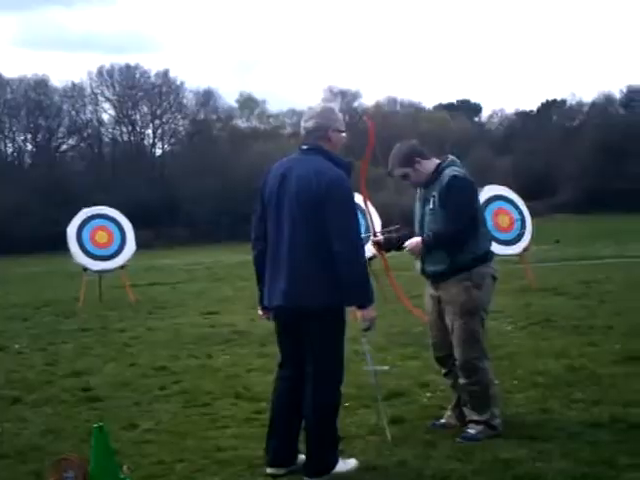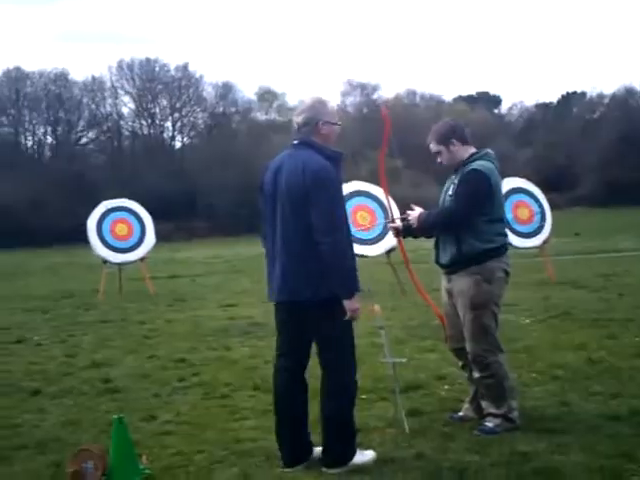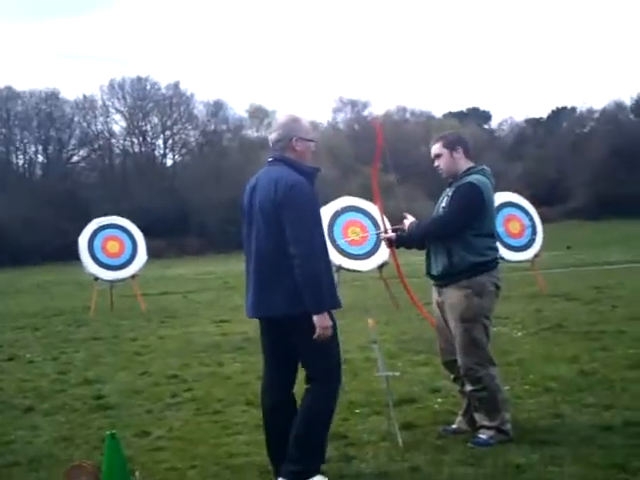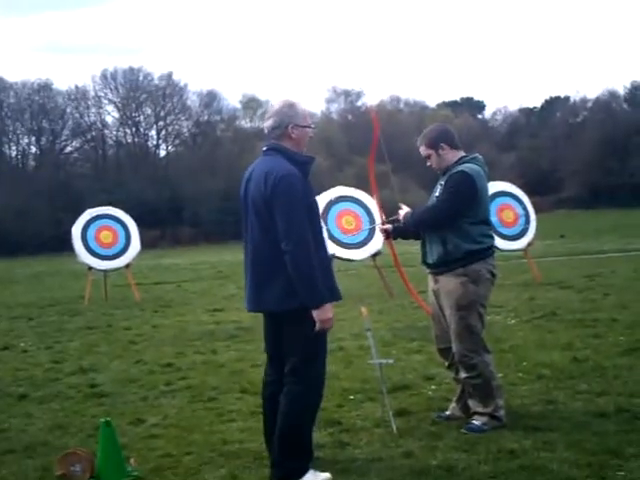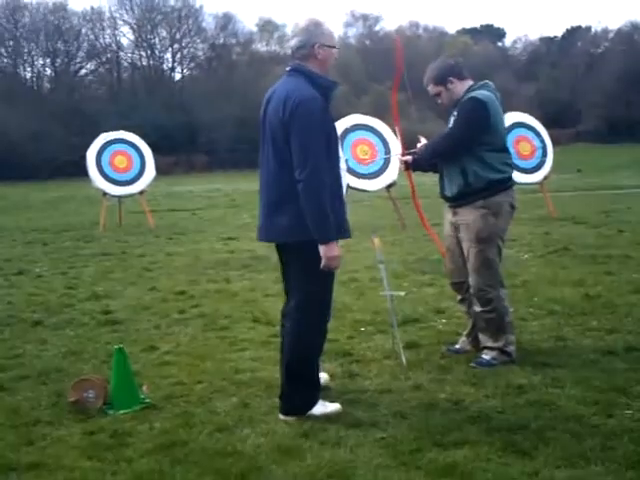
dt=0.5s
person 1, frame 1
left shoulder: (276, 172)
right shoulder: (332, 178)
left elbow: (259, 237)
right elbow: (347, 245)
left wrist: (264, 290)
right wrist: (363, 299)
left hip: (283, 293)
right hip: (322, 295)
left knee: (290, 371)
right knee: (323, 376)
person 1, frame 2
left shoulder: (274, 167)
right shoulder: (320, 169)
right elbow: (333, 237)
right wrist: (349, 290)
left hip: (285, 285)
right hip: (321, 287)
left knee: (289, 365)
right knee: (338, 368)
left ankle: (293, 451)
right ankle: (339, 453)
person 1, frame 3
left shoulder: (256, 183)
right shoulder: (295, 184)
right elbow: (306, 252)
right wrist: (320, 306)
left hip: (267, 300)
right hip: (298, 302)
left knee: (277, 382)
right knee: (324, 379)
person 1, frame 4
left shoulder: (256, 171)
right shoulder: (287, 175)
right elbow: (298, 245)
right wrist: (319, 300)
left hip: (269, 291)
right hip: (295, 294)
left knee: (278, 372)
right knee: (304, 379)
person 1, frame 5
left shoulder: (278, 92)
right shoulder: (307, 99)
right elbow: (311, 175)
right wrist: (327, 236)
left hip: (283, 219)
right hip: (304, 224)
left knee: (297, 304)
right knee: (310, 310)
left ankle: (298, 376)
right ankle: (298, 399)
person 2, frame 1
left shoulder: (455, 181)
right shoulder: (425, 189)
left elbow: (461, 229)
right elbow: (419, 232)
left wrist: (424, 243)
right wrist: (389, 241)
left hip: (467, 277)
right hip: (439, 279)
left knee: (468, 353)
right knee: (444, 352)
left ankle: (485, 419)
right ankle: (462, 410)
person 2, frame 2
left shoulder: (479, 173)
right shoulder: (462, 174)
left elbow: (455, 217)
right elbow: (446, 219)
left wrist: (423, 219)
right wrist: (409, 228)
left hip: (480, 269)
right hip: (458, 270)
left knee: (481, 346)
right knee: (461, 344)
left ankle: (503, 412)
right ankle: (480, 403)
person 2, frame 3
left shoulder: (473, 186)
right shoulder: (457, 187)
left elbow: (444, 227)
right elbow: (438, 232)
left wrist: (414, 226)
right wrist: (401, 239)
left hip: (470, 283)
right hip: (448, 283)
left knee: (473, 358)
right knee: (453, 357)
left ankle: (496, 424)
right ankle: (472, 416)
person 2, frame 4
left shoulder: (465, 175)
right shoulder: (452, 176)
left elbow: (437, 216)
right elbow: (433, 221)
left wrist: (409, 217)
right wrist: (398, 230)
left hip: (466, 271)
right hip: (444, 271)
left knee: (468, 346)
right knee: (448, 345)
left ankle: (489, 411)
right ankle: (466, 403)
person 2, frame 5
left shoulder: (478, 103)
right shoulder: (466, 106)
left elbow: (450, 145)
right elbow: (451, 154)
left wrist: (423, 151)
right wrist: (417, 161)
left hip: (484, 203)
right hip: (461, 203)
left knee: (483, 280)
right knee: (460, 277)
left ankle: (500, 346)
right ankle: (476, 336)
